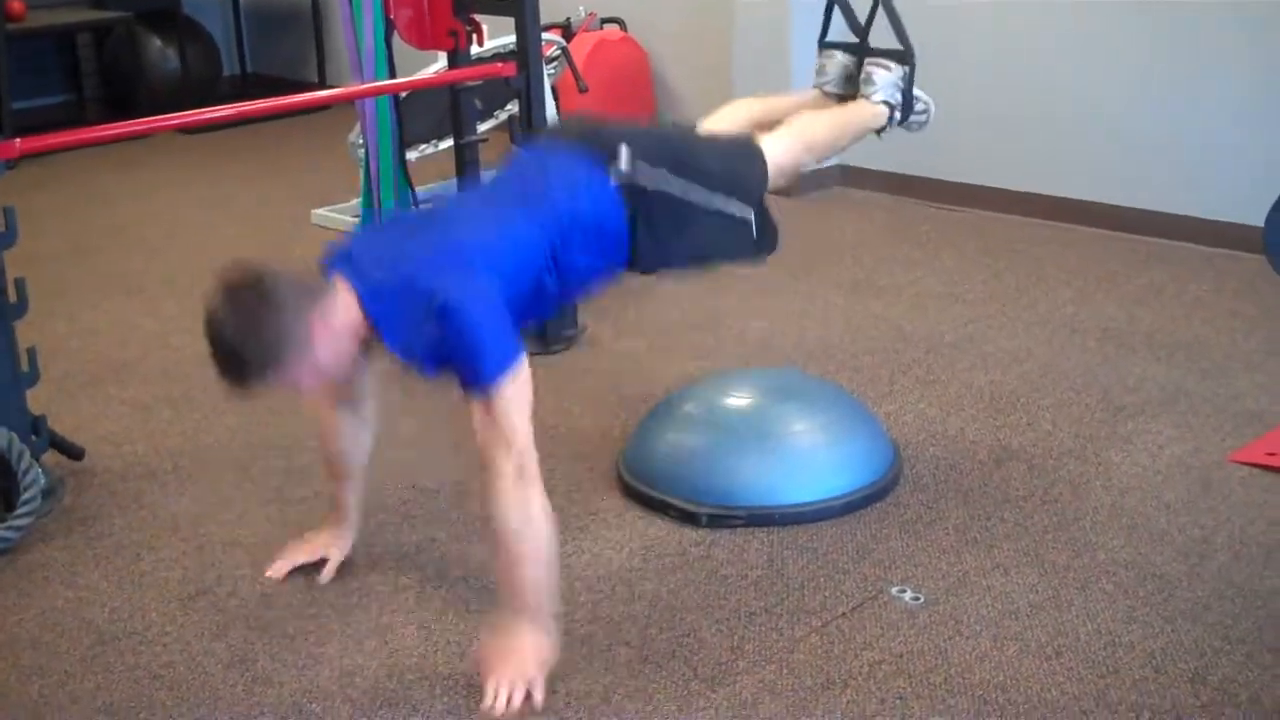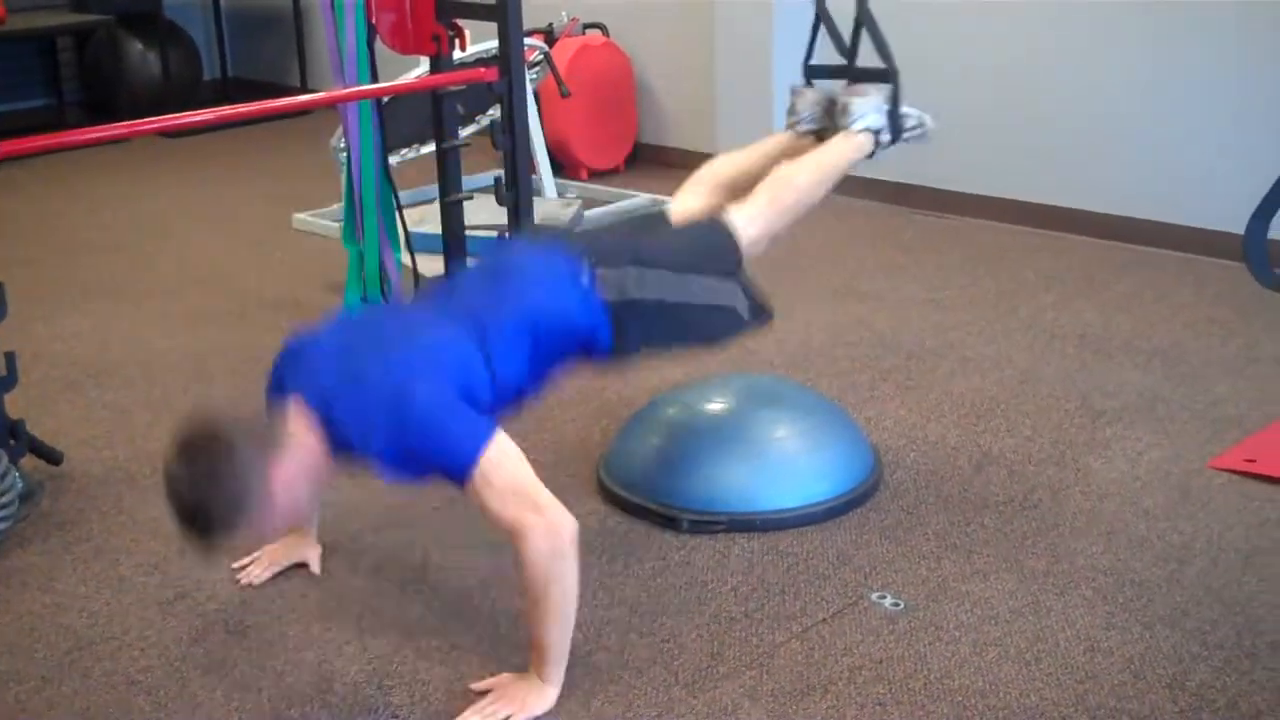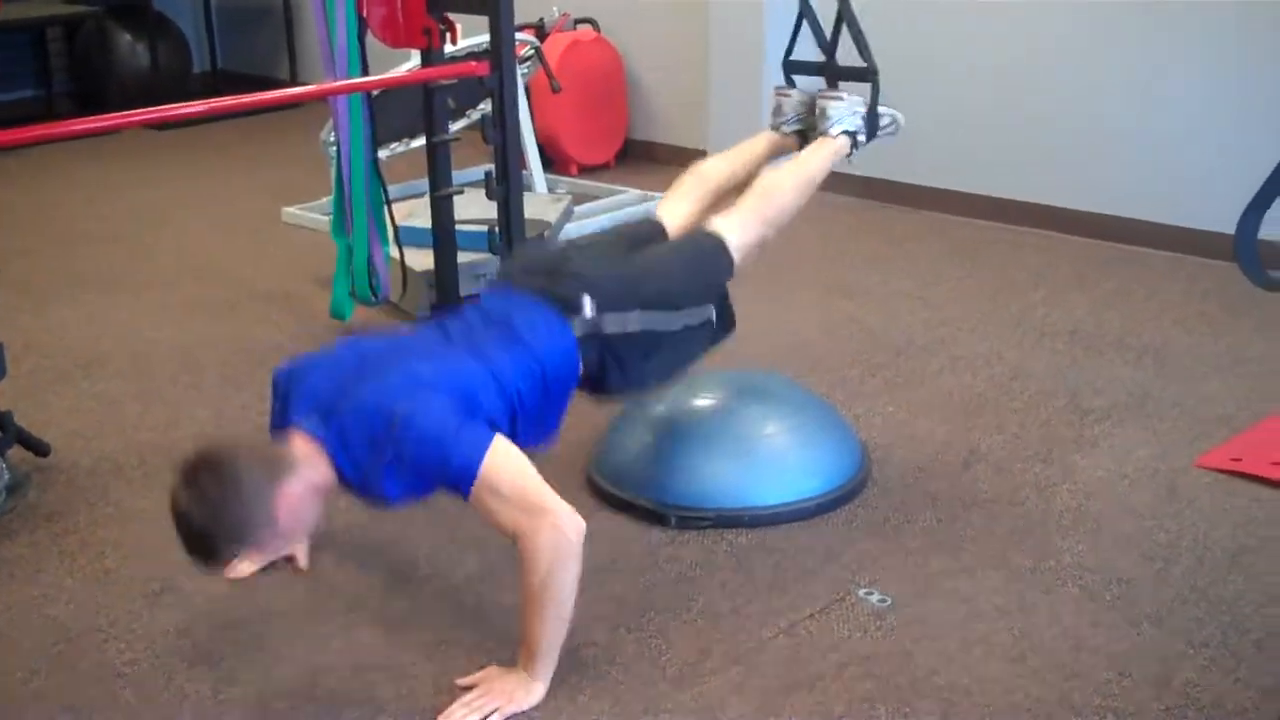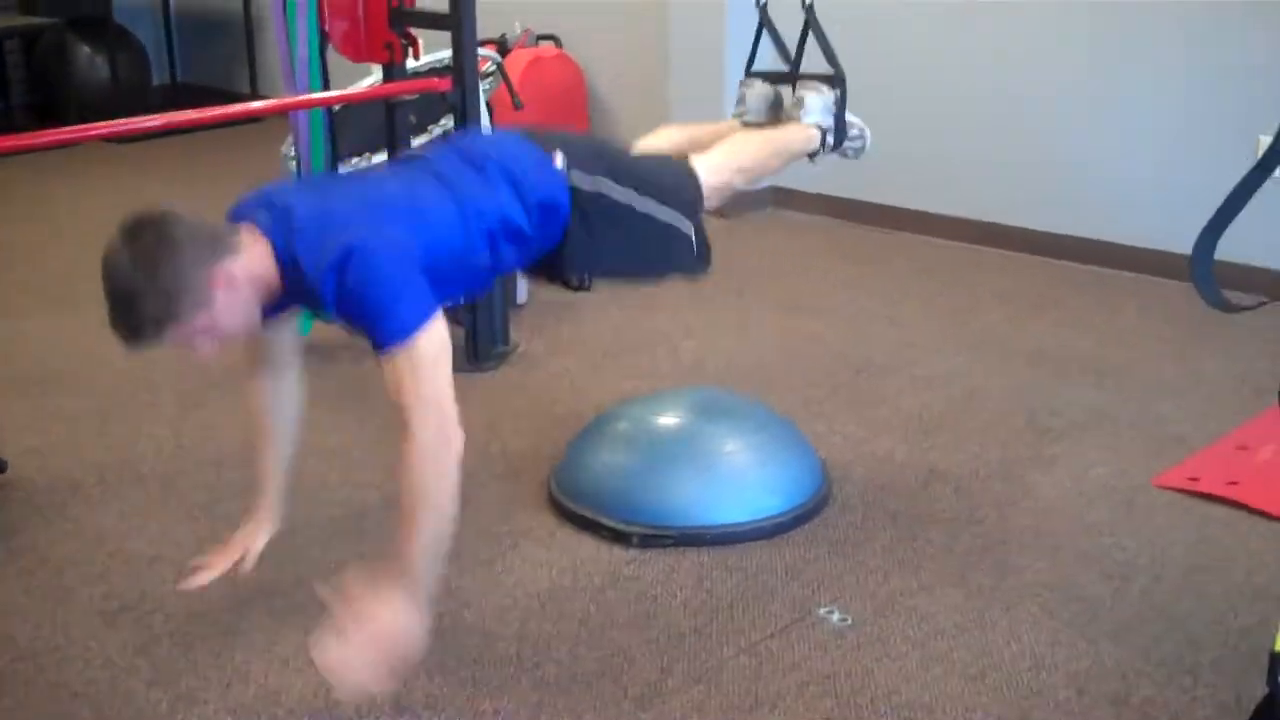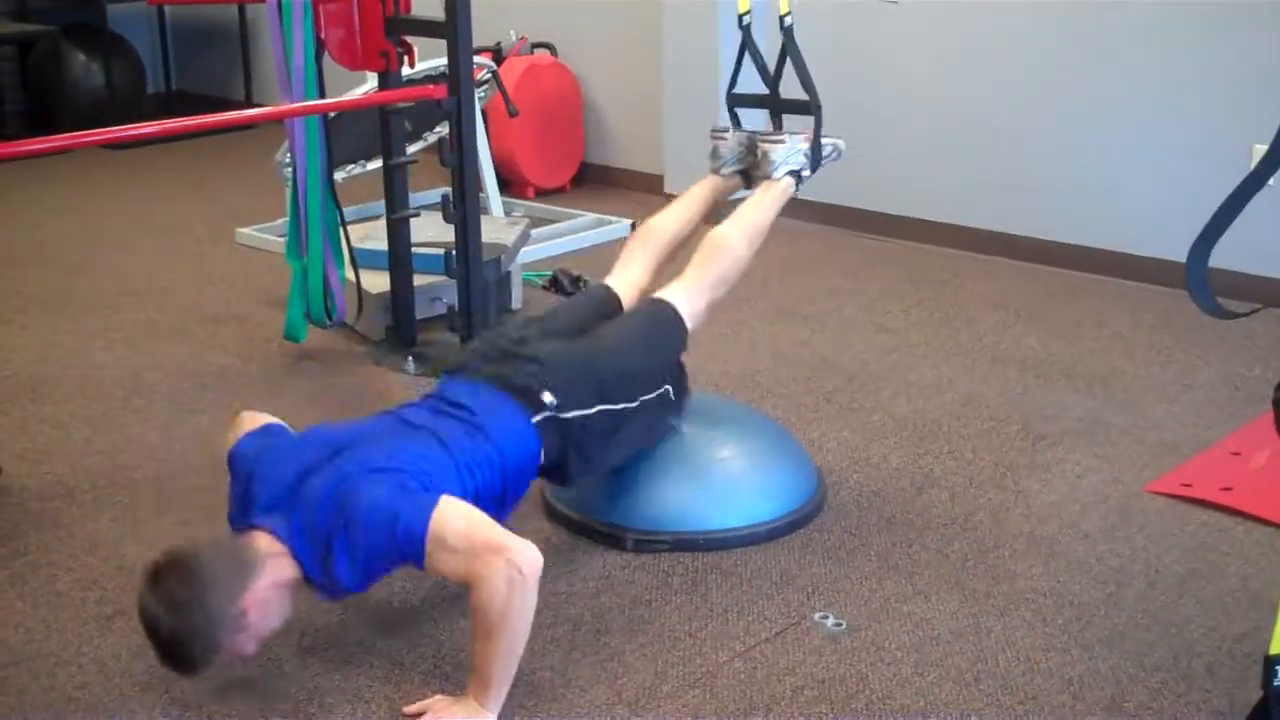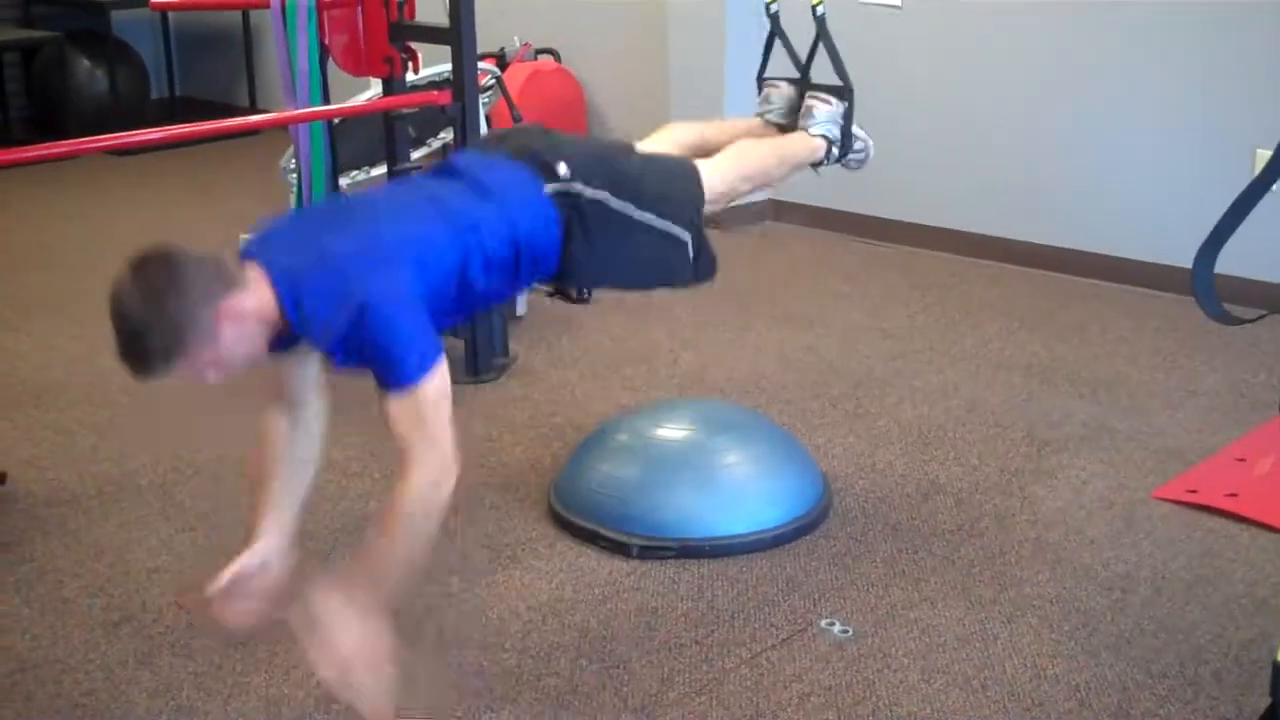
dt=0.4s
person 1, frame 1
left shoulder: (449, 304)
right shoulder: (337, 288)
left elbow: (513, 474)
right elbow: (345, 401)
left wrist: (532, 629)
right wrist: (341, 523)
left hip: (622, 195)
right hip: (563, 162)
left knee: (760, 167)
right knee: (711, 142)
left ankle: (876, 99)
right ankle: (828, 87)
person 1, frame 2
left shoulder: (405, 417)
right shoulder: (295, 374)
left elbow: (548, 528)
right wrist: (297, 531)
left hip: (588, 298)
right hip: (524, 272)
left knee: (736, 235)
right knee: (681, 217)
left ankle: (862, 128)
right ankle: (805, 123)
person 1, frame 3
left shoulder: (414, 438)
right shoulder: (300, 393)
left elbow: (561, 529)
right wrist: (298, 536)
left hip: (582, 333)
right hip: (527, 303)
left knee: (725, 241)
right knee: (672, 223)
left ankle: (840, 129)
right ankle: (788, 123)
person 1, frame 4
left shoulder: (359, 261)
right shoulder: (249, 237)
left elbow: (435, 437)
right elbow: (275, 372)
left wrist: (403, 591)
right wrist: (260, 519)
left hip: (553, 191)
right hip: (488, 176)
left knee: (698, 181)
right knee: (641, 161)
left ankle: (811, 123)
right ankle: (754, 113)
person 1, frame 5
left shoulder: (362, 521)
right shoulder: (255, 482)
left elbow: (514, 564)
right wrist: (225, 573)
left hip: (543, 416)
right hip: (483, 378)
left knee: (678, 304)
right knee: (624, 284)
left ankle: (783, 168)
right ankle: (730, 166)
person 1, frame 6
left shoulder: (368, 303)
right shoulder: (263, 273)
left elbow: (431, 469)
right elbow: (292, 407)
left wrist: (360, 607)
right wrist: (267, 544)
left hip: (557, 203)
right hip: (492, 177)
left knee: (694, 193)
right knee: (649, 159)
left ankle: (818, 131)
right ankle: (770, 113)
